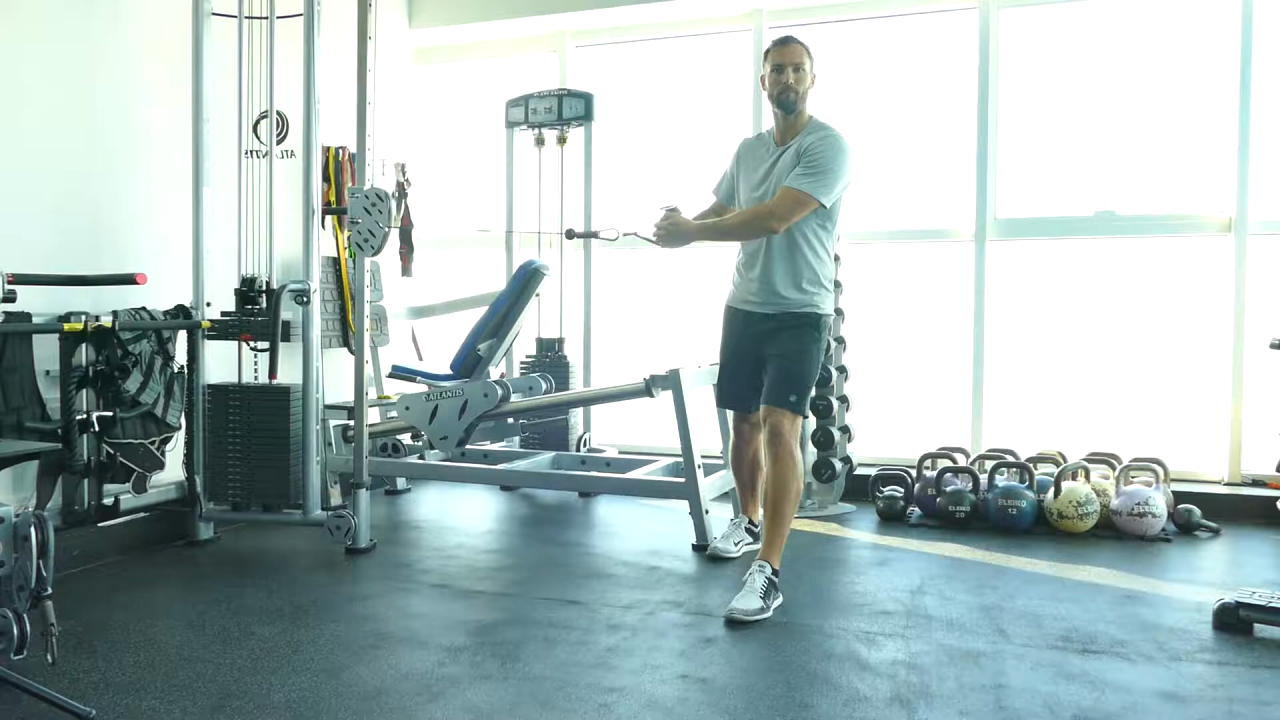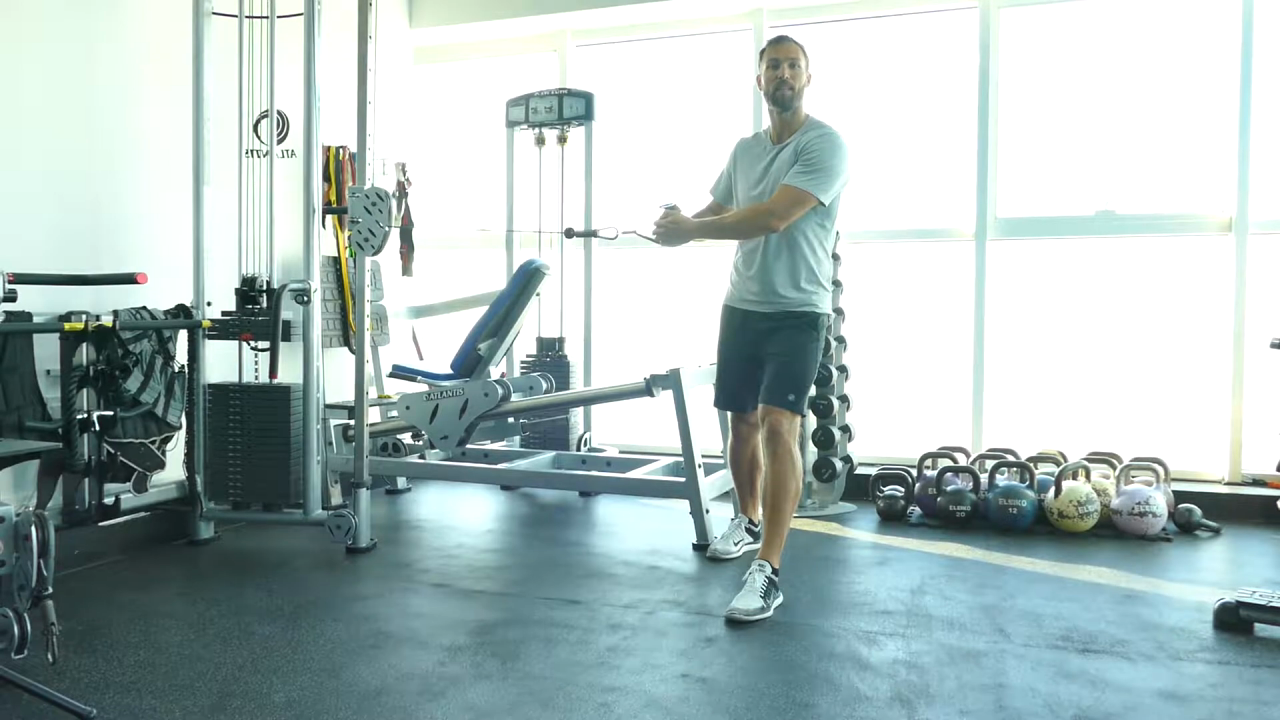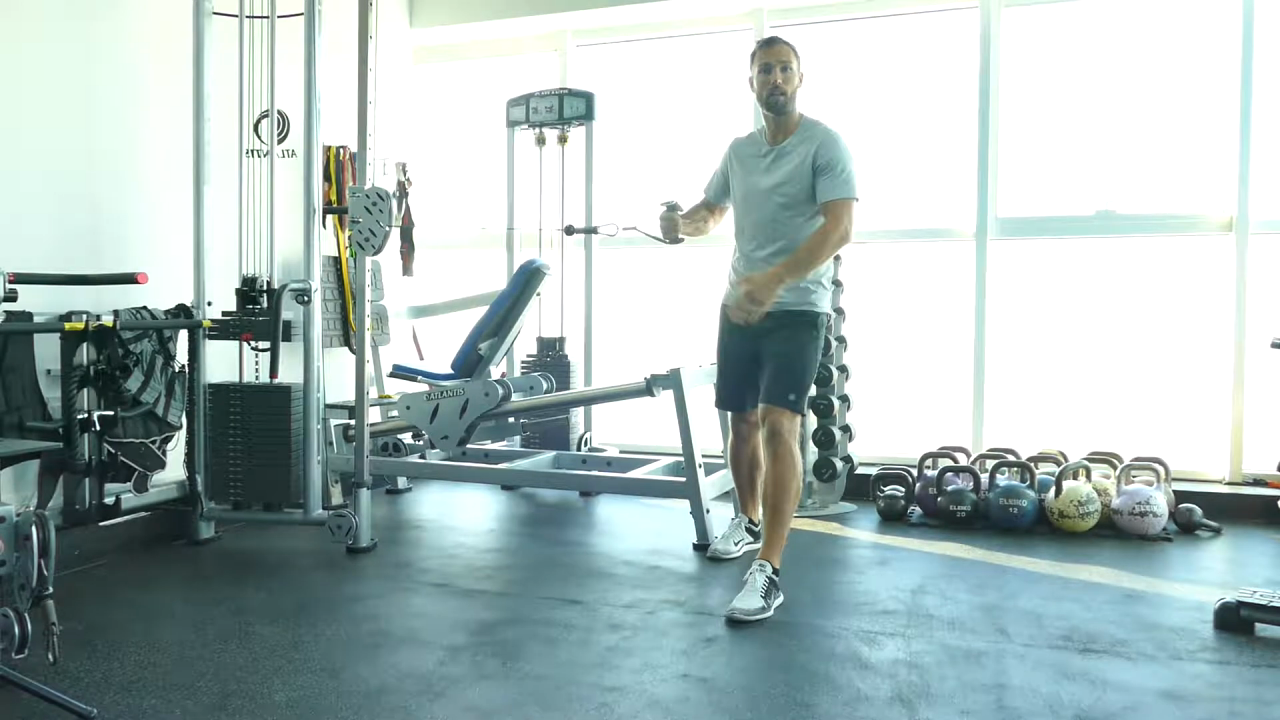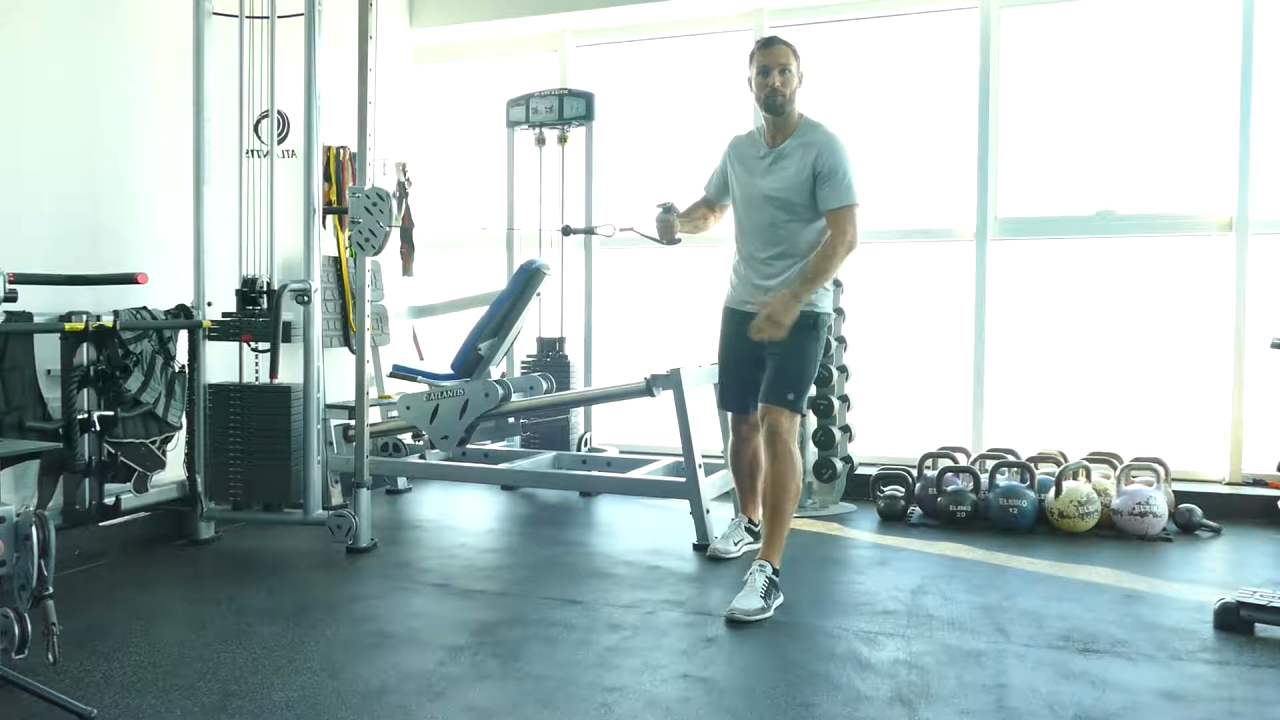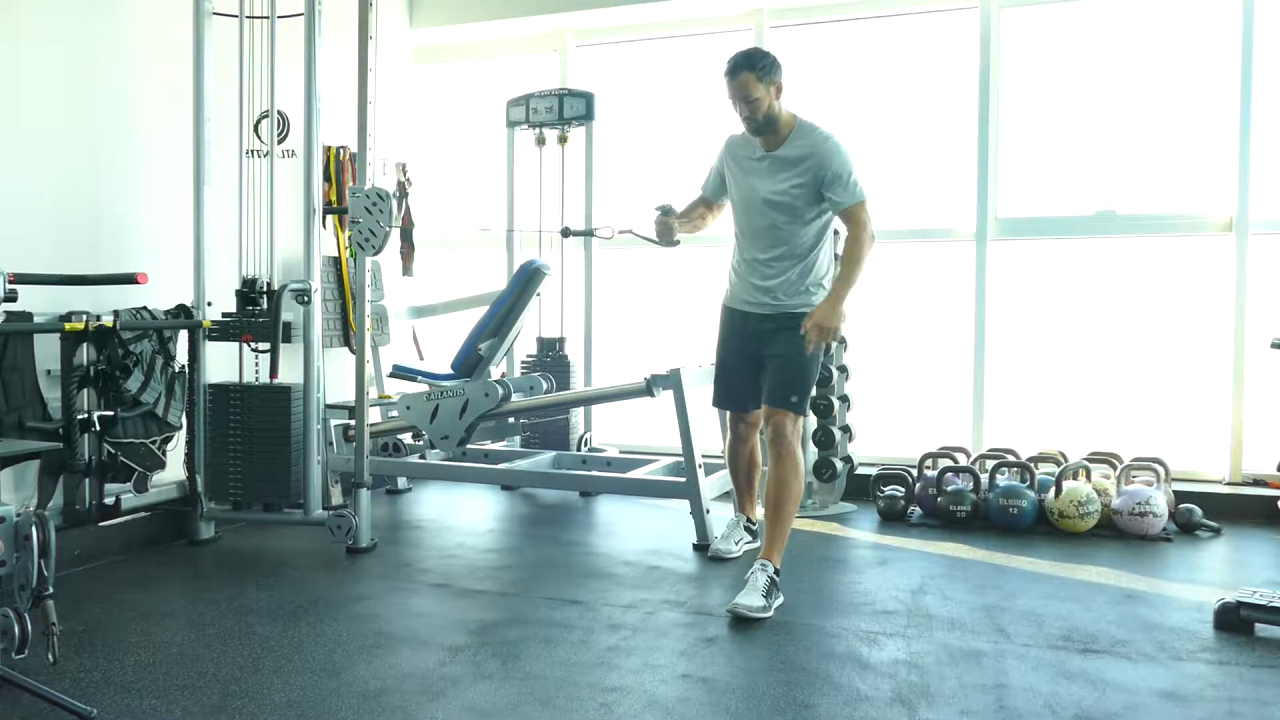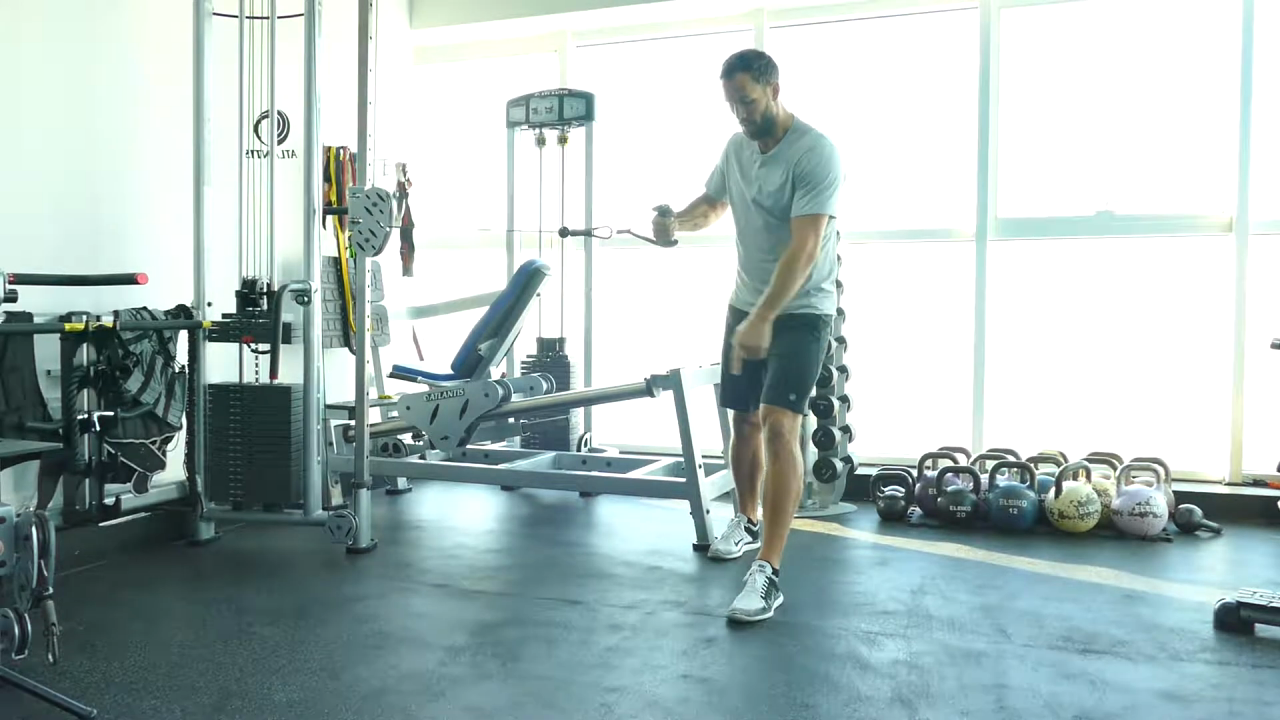
dt=0.5s
person 1, frame 1
left shoulder: (828, 146)
right shoulder: (748, 149)
left elbow: (774, 218)
right elbow: (720, 209)
left wrist: (692, 233)
right wrist: (684, 220)
left hip: (799, 313)
right hip: (745, 306)
left knee: (780, 427)
right knee: (744, 420)
left ankle: (768, 571)
right ankle: (749, 519)
person 1, frame 2
left shoulder: (824, 144)
right shoulder: (745, 149)
left elbow: (774, 217)
right elbow: (718, 209)
left wrist: (690, 230)
right wrist: (683, 218)
left hip: (796, 312)
right hip: (742, 306)
left knee: (779, 427)
right knee: (742, 421)
left ankle: (768, 571)
right ankle: (749, 520)
person 1, frame 3
left shoulder: (824, 145)
right shoulder: (738, 150)
left elbow: (838, 229)
right elbow: (712, 210)
left wrist: (776, 278)
right wrist: (680, 222)
left hip: (796, 311)
right hip: (740, 307)
left knee: (778, 425)
right knee: (742, 420)
left ankle: (767, 571)
right ankle: (748, 520)
person 1, frame 4
left shoulder: (824, 148)
right shoulder: (738, 148)
left elbow: (844, 236)
right elbow: (711, 207)
left wrist: (792, 300)
right wrist: (678, 221)
left hip: (799, 313)
right hip: (742, 307)
left knee: (778, 425)
right knee: (743, 422)
left ankle: (767, 572)
right ankle: (748, 521)
person 1, frame 5
left shoulder: (822, 151)
right shoulder: (733, 149)
left elbow: (860, 229)
right elbow: (708, 205)
left wrist: (833, 301)
right wrist: (677, 223)
left hip: (800, 314)
right hip: (740, 307)
left knee: (782, 428)
right knee: (740, 420)
left ankle: (768, 570)
right ankle: (745, 519)
person 1, frame 6
left shoulder: (814, 153)
right shoulder: (737, 147)
left elbow: (804, 247)
right elbow: (711, 203)
left wrist: (763, 320)
right wrist: (675, 221)
left hip: (799, 313)
right hip: (747, 307)
left knee: (780, 426)
right knee: (745, 421)
left ankle: (767, 572)
right ankle: (748, 519)
